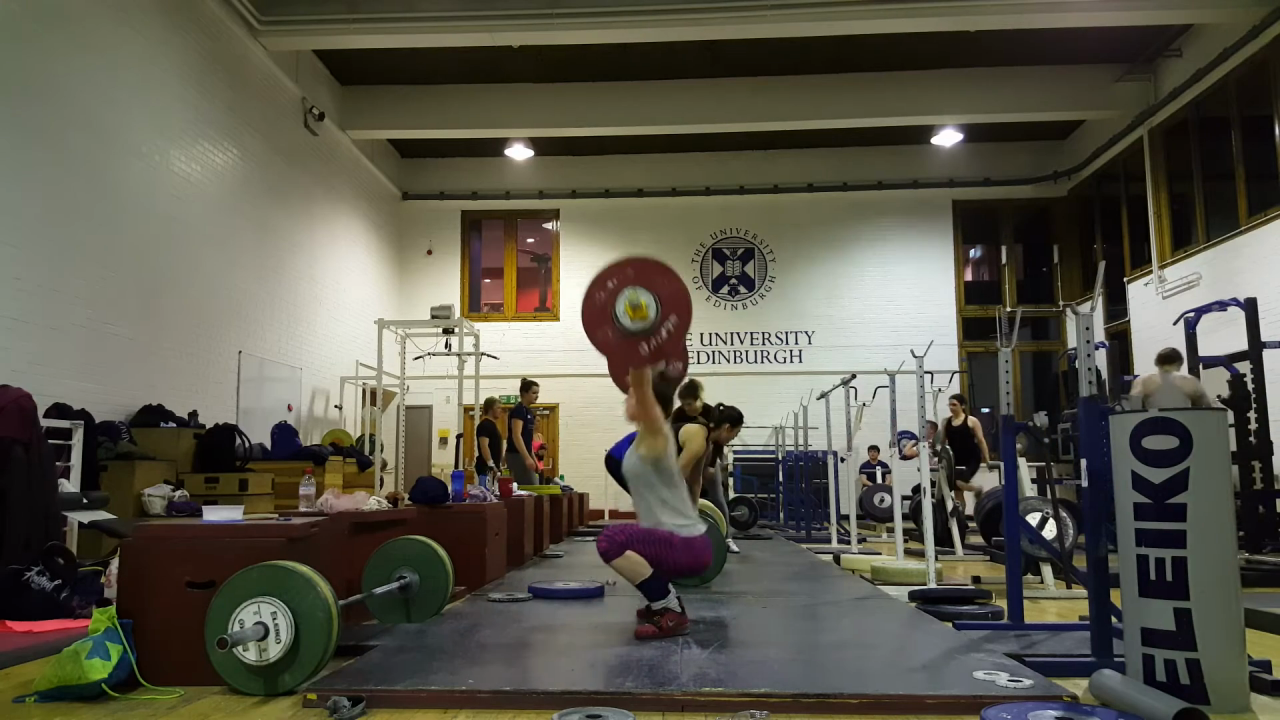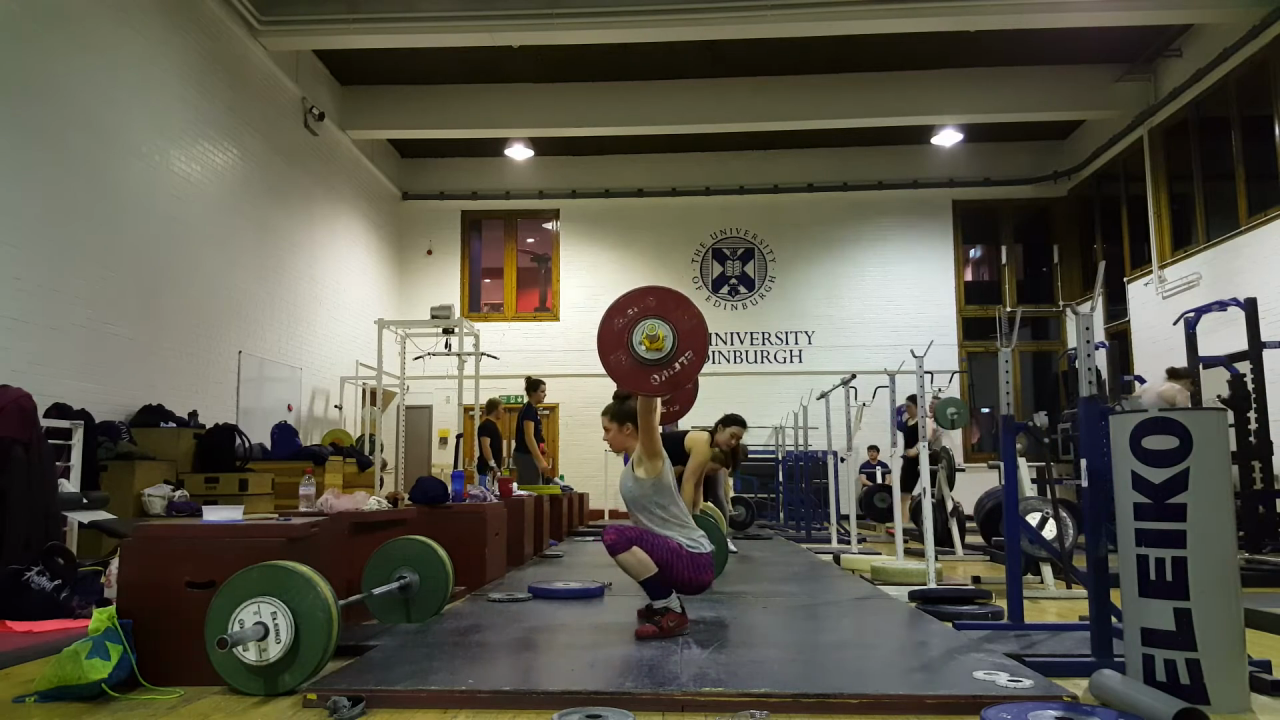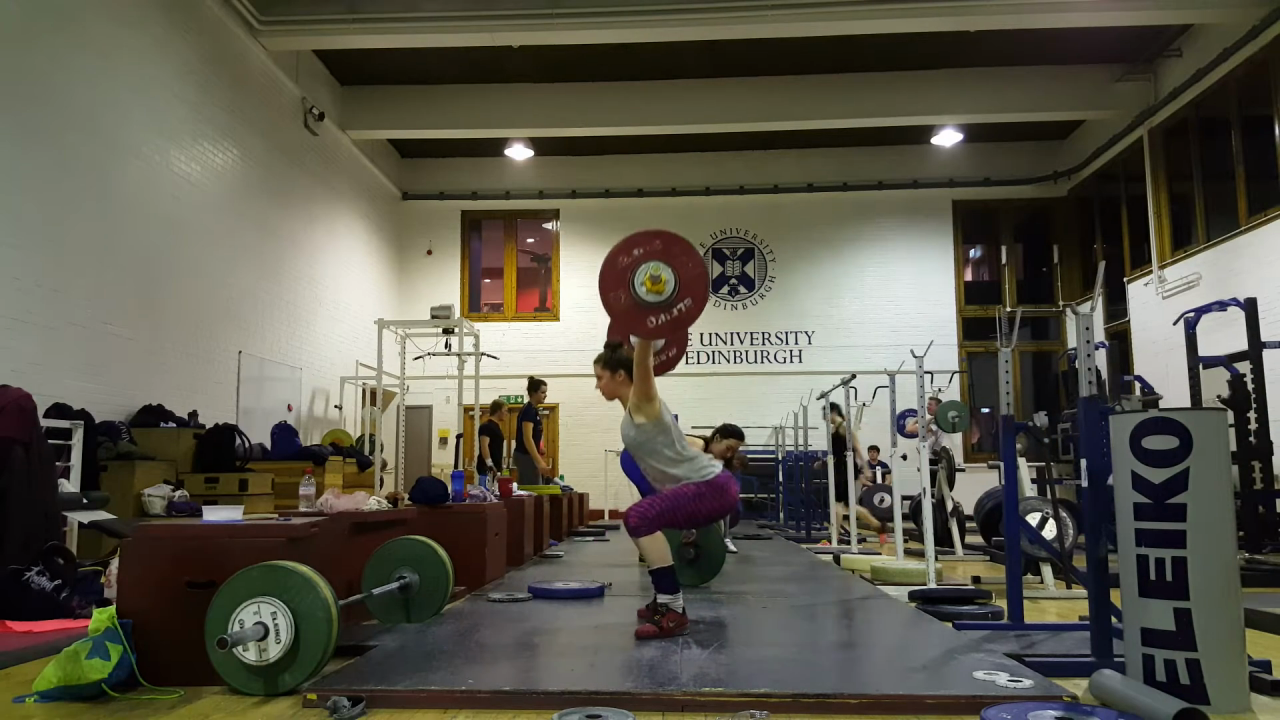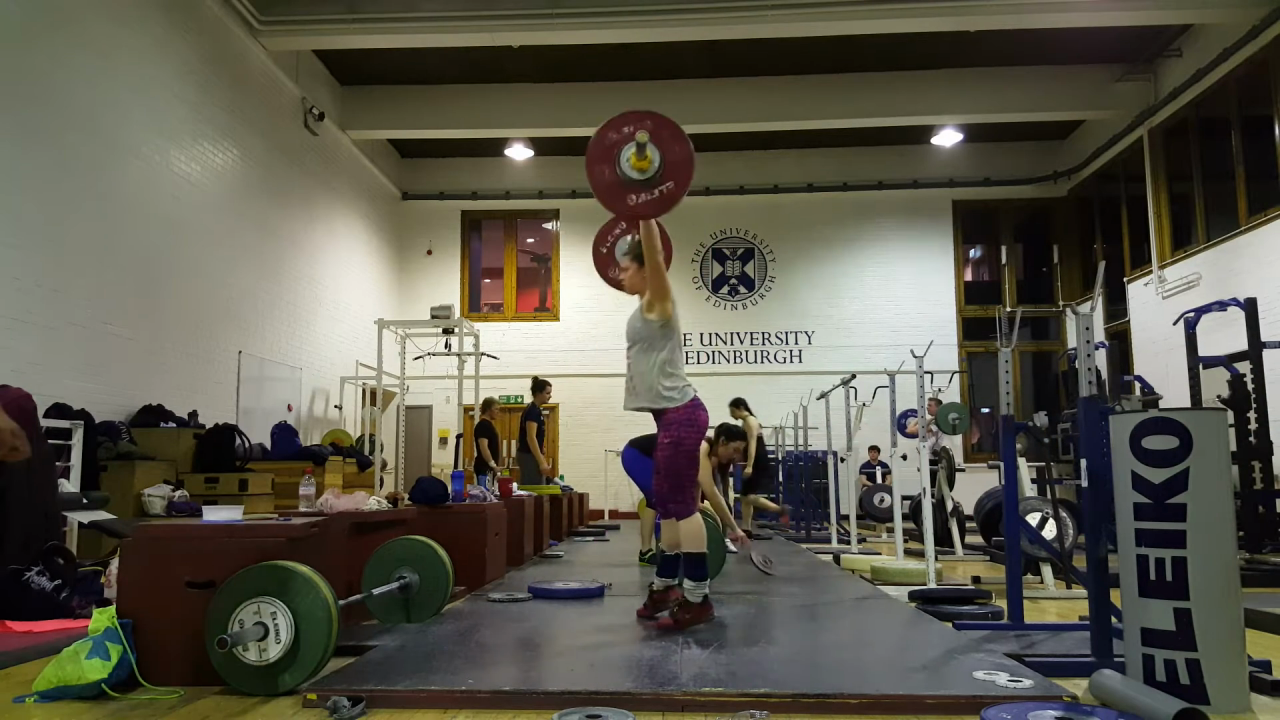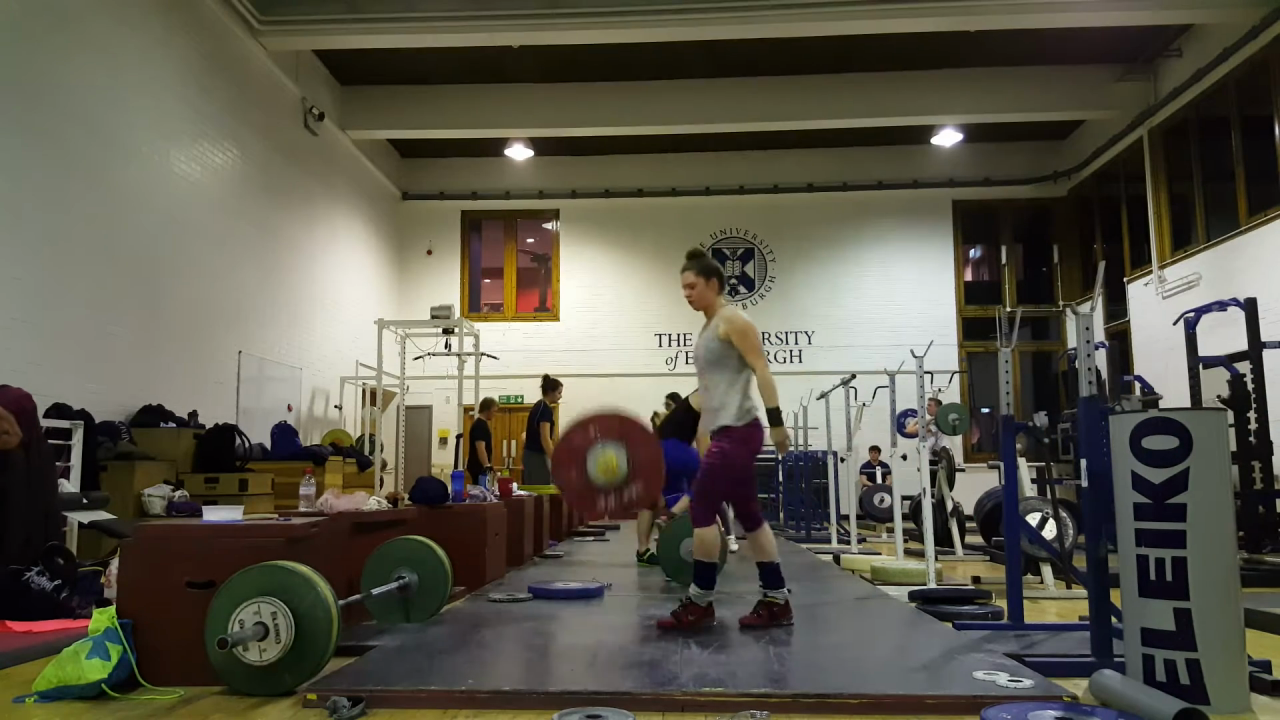
dt=0.7s
person 1, frame 1
left shoulder: (654, 433)
right shoulder: (647, 435)
left elbow: (643, 385)
right elbow: (642, 387)
left hip: (689, 546)
right hip: (679, 540)
left knee: (610, 542)
right knee: (619, 544)
left ankle: (670, 612)
right ankle: (664, 601)
person 1, frame 2
left shoulder: (648, 457)
right shoulder: (639, 458)
left elbow: (647, 415)
right elbow: (651, 416)
left hip: (692, 562)
right hip: (684, 556)
left knee: (615, 536)
right knee: (623, 541)
left ankle: (671, 612)
right ankle: (665, 602)
person 1, frame 3
left shoulder: (642, 401)
right shoulder: (633, 404)
left elbow: (643, 358)
right elbow: (641, 359)
left hip: (713, 487)
right hip: (705, 484)
left knee: (639, 518)
right knee: (645, 519)
left ankle: (673, 612)
right ankle: (667, 600)
person 1, frame 4
left shoulder: (659, 301)
right shoulder: (647, 303)
left elbow: (655, 252)
right elbow: (647, 258)
left wrist: (646, 217)
right wrist: (638, 224)
left hip: (680, 413)
right hip: (671, 414)
left knee: (679, 503)
right knee: (665, 503)
left ankle: (697, 599)
right ankle: (665, 588)
person 1, frame 5
left shoulder: (732, 319)
right shoulder: (710, 326)
left elbow: (761, 370)
left wrist: (776, 421)
left hip: (737, 430)
right hip: (726, 431)
left knee: (702, 510)
right knee: (746, 514)
left ankle: (699, 603)
right ankle: (777, 601)
